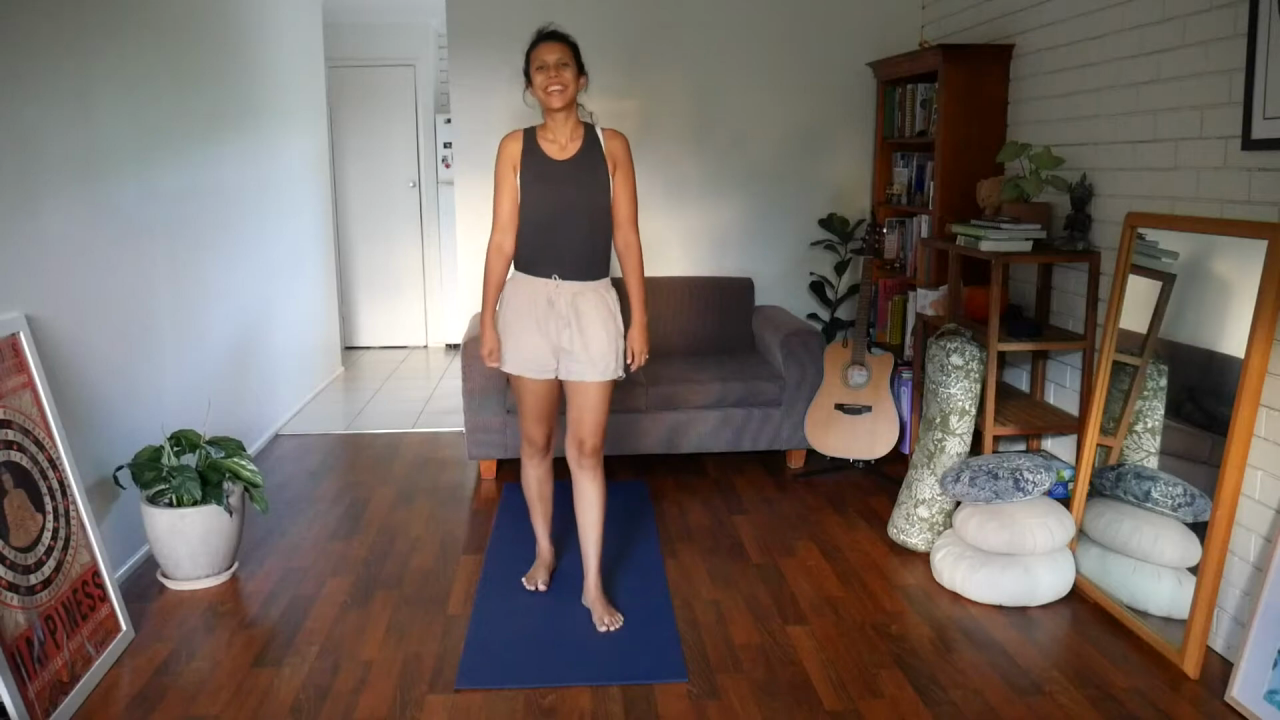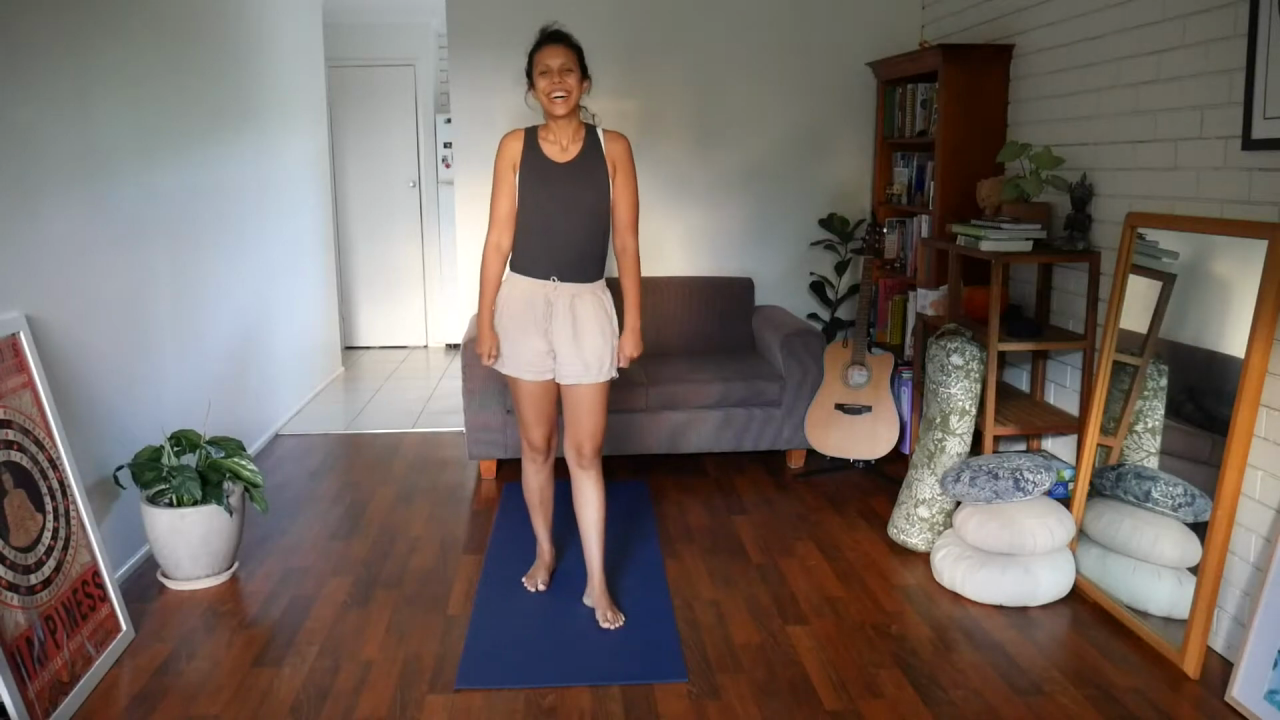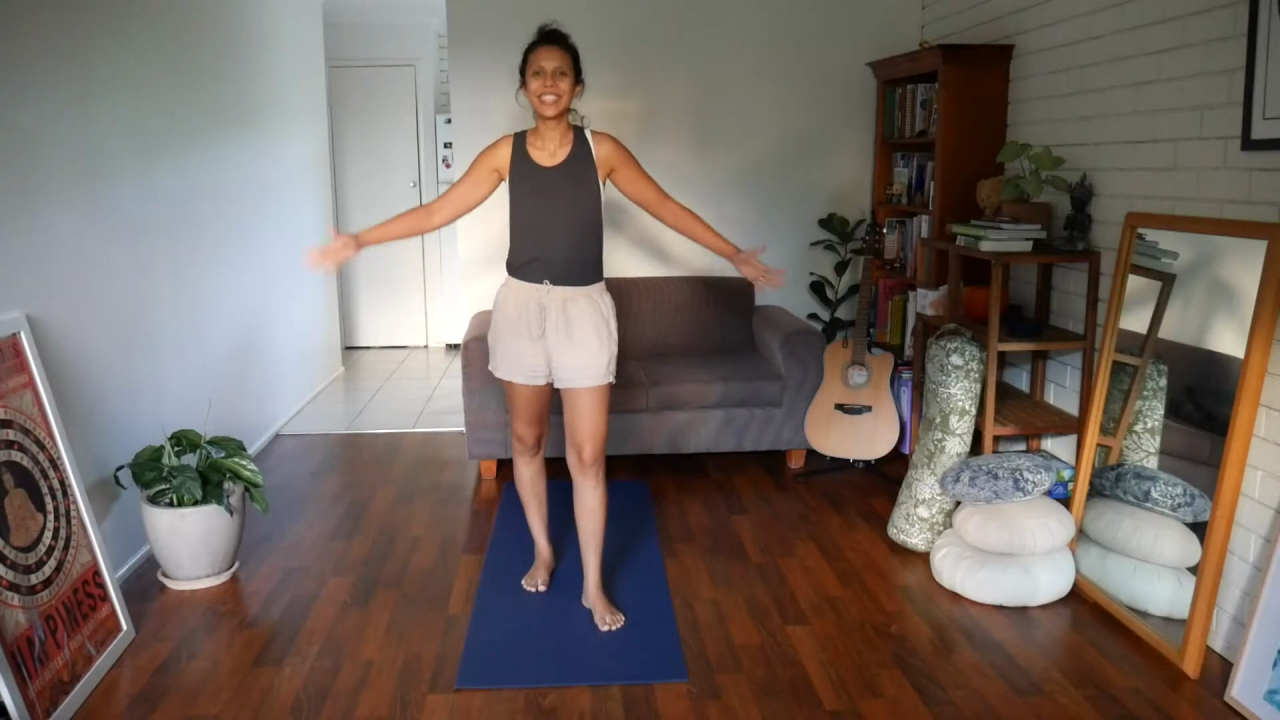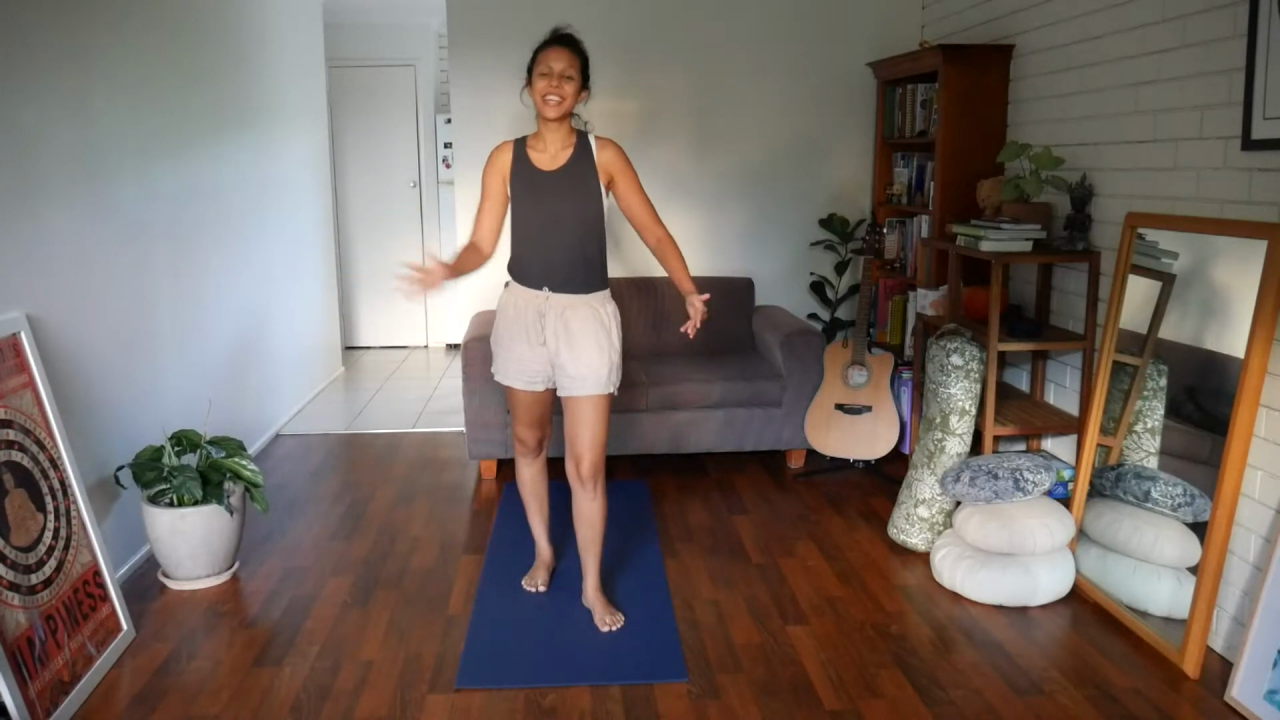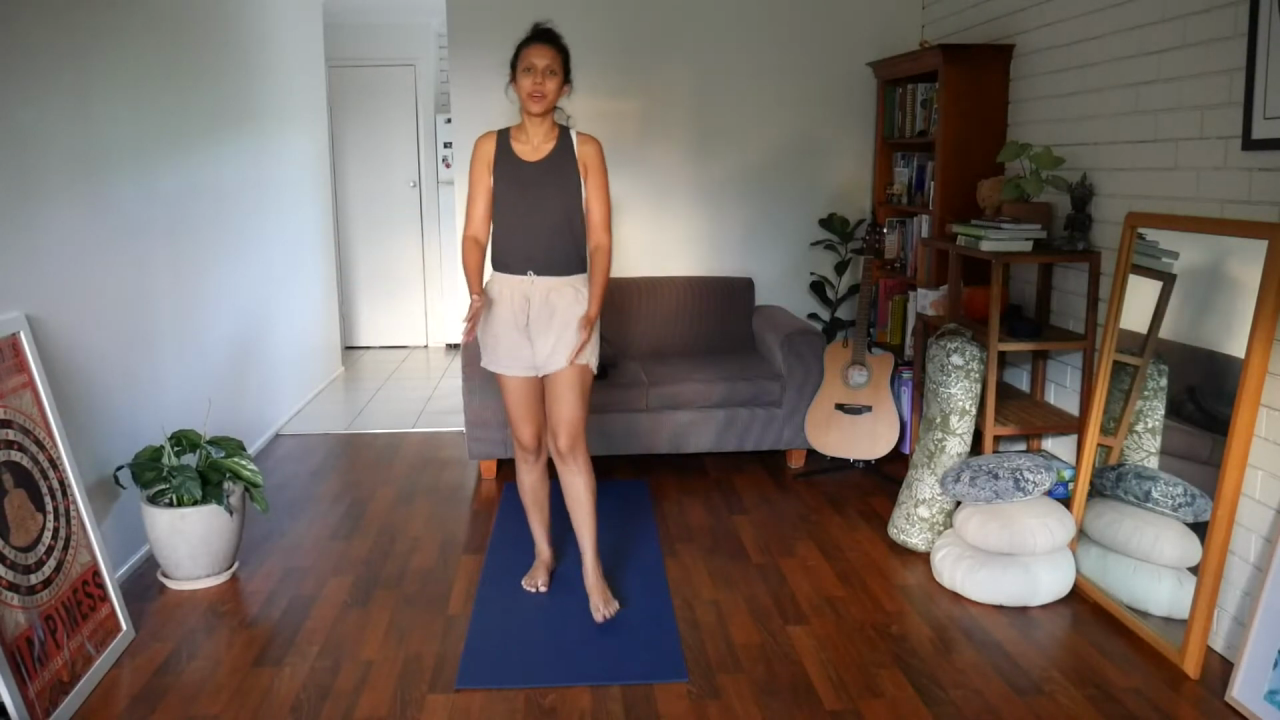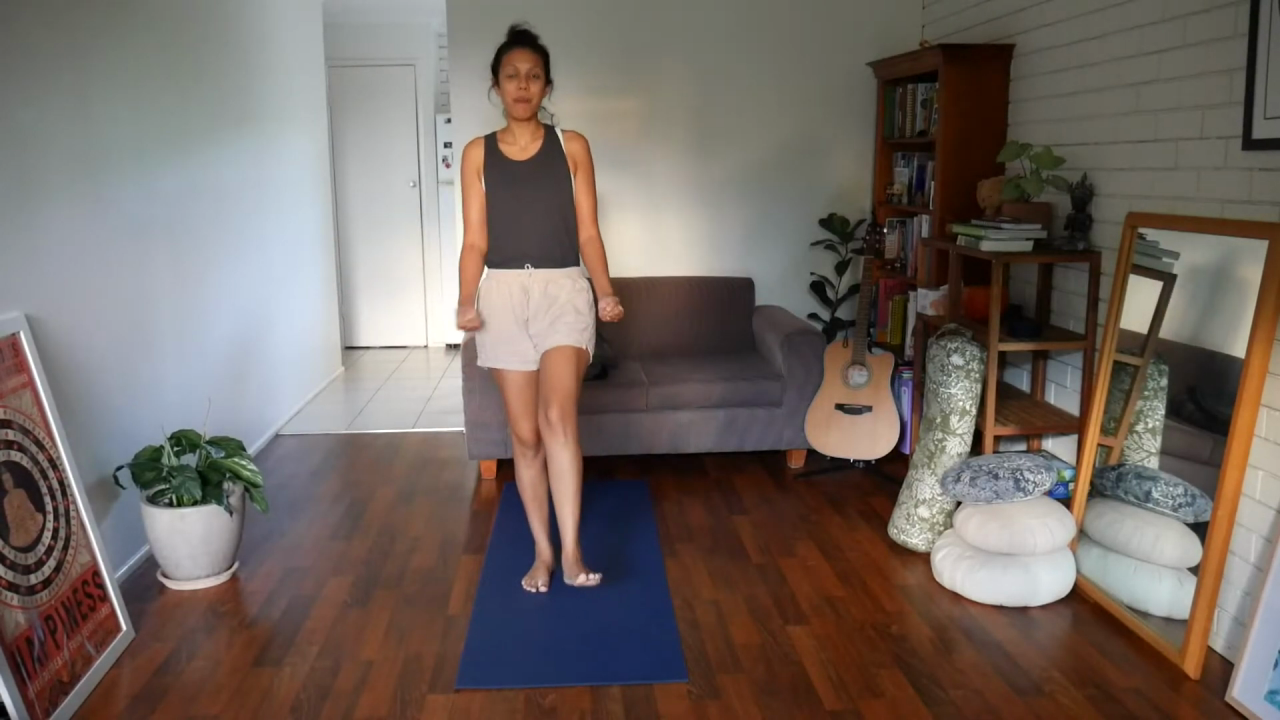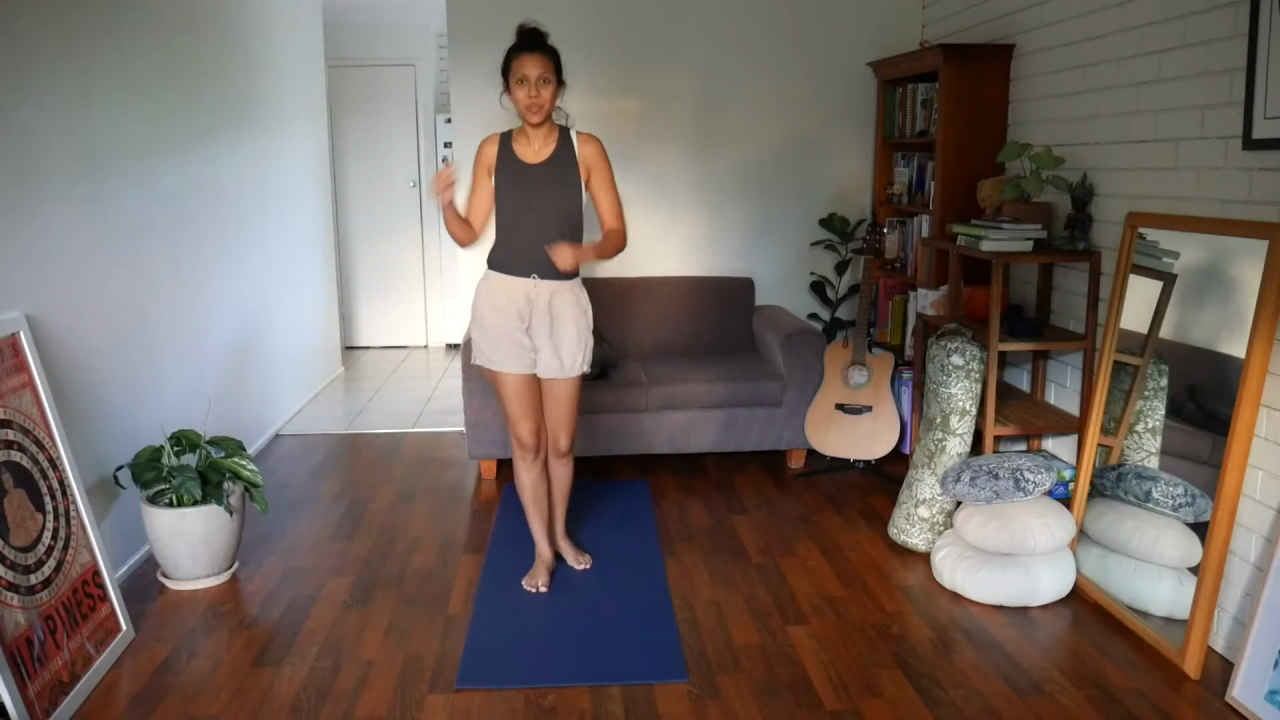
dt=0.7s
person 1, frame 1
left shoulder: (611, 145)
right shoulder: (514, 147)
left elbow: (627, 236)
right elbow: (502, 238)
left wrist: (639, 319)
right wrist: (488, 318)
left hip: (592, 304)
right hip: (529, 302)
left knee: (586, 451)
right knee: (535, 441)
left ankle: (593, 584)
right ankle: (544, 551)
person 1, frame 2
left shoulder: (613, 148)
right shoulder: (515, 146)
left elbow: (627, 239)
right elbow: (499, 235)
left wrist: (633, 320)
right wrist: (484, 316)
left hip: (587, 305)
right hip: (524, 302)
left knee: (585, 453)
right knee: (537, 445)
left ankle: (597, 583)
right ankle: (544, 551)
person 1, frame 3
left shoulder: (601, 149)
right shoulder: (504, 153)
left elbow: (666, 207)
right elbow: (437, 211)
left wrist: (735, 255)
right wrist: (359, 241)
left hip: (584, 309)
right hip: (520, 307)
left knee: (588, 456)
right knee: (526, 441)
left ankle: (593, 585)
right ankle: (543, 552)
person 1, frame 4
left shoulder: (605, 156)
right shoulder: (505, 158)
left elbow: (653, 230)
right elbow: (480, 245)
left wrist: (690, 292)
right wrist: (447, 272)
left hip: (586, 316)
right hip: (523, 314)
left knee: (586, 469)
right knee: (528, 444)
left ankle: (592, 587)
right ankle: (543, 552)
person 1, frame 5
left shoulder: (585, 149)
right shoulder: (489, 147)
left elbow: (600, 238)
right elbow: (475, 233)
left wrist: (594, 308)
right wrist: (476, 293)
left hip: (566, 299)
right hip: (507, 300)
left knee: (568, 442)
right knee: (527, 441)
left ankle: (592, 570)
right ankle: (542, 552)
person 1, frame 6
left shoulder: (572, 147)
right shoulder: (478, 153)
left elbow: (587, 232)
right elbow: (474, 240)
left wrist: (606, 293)
right wrist: (466, 304)
left hip: (563, 291)
right hip: (503, 296)
left knee: (560, 417)
right knee: (525, 435)
left ankle: (572, 553)
right ankle: (543, 550)
person 1, frame 7
left shoulder: (585, 148)
right shoulder: (492, 150)
left elbow: (616, 233)
right elbow: (470, 234)
left wrist: (584, 251)
right wrist: (445, 205)
left hip: (561, 303)
right hip: (501, 301)
left knee: (560, 441)
right knee: (525, 439)
left ankle: (561, 532)
right ankle: (541, 549)
